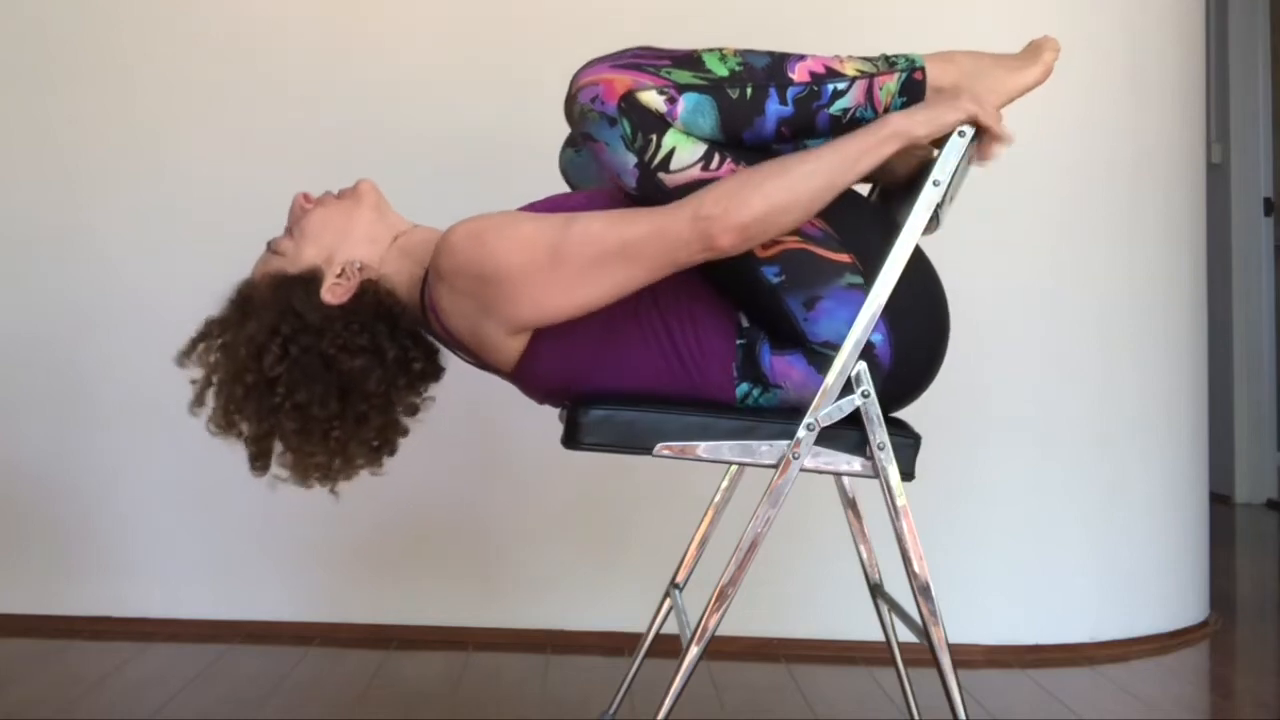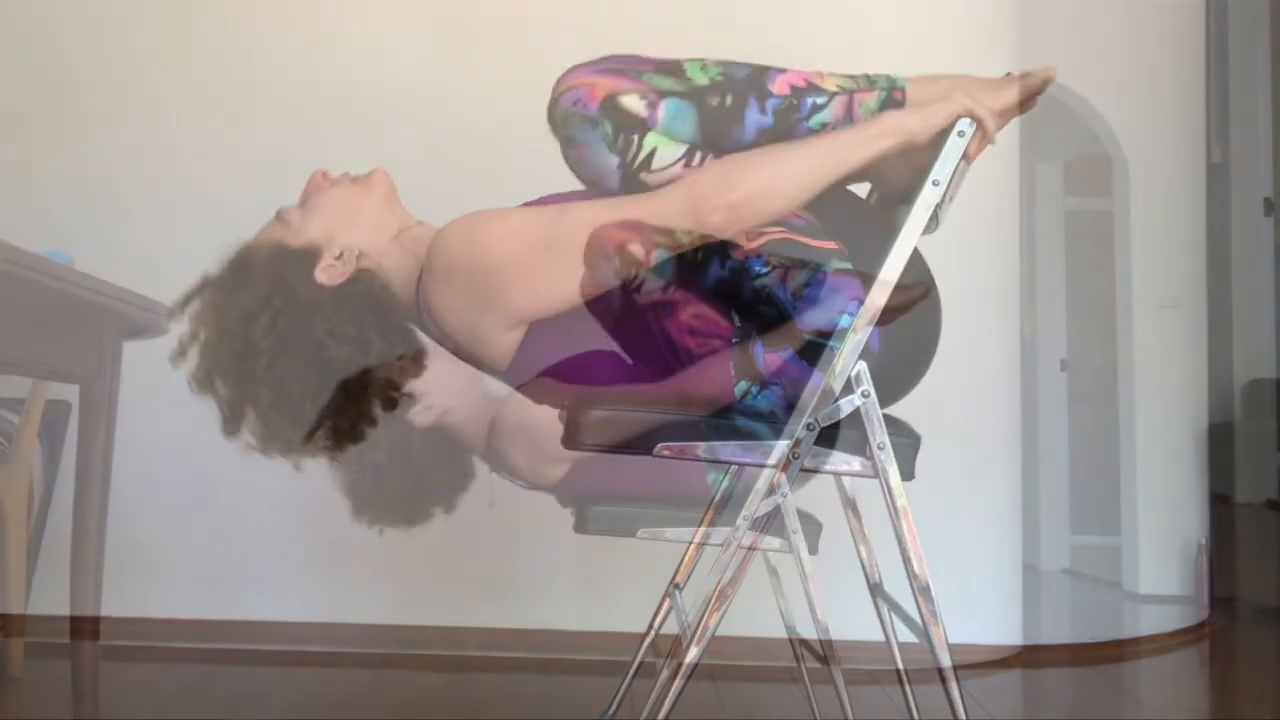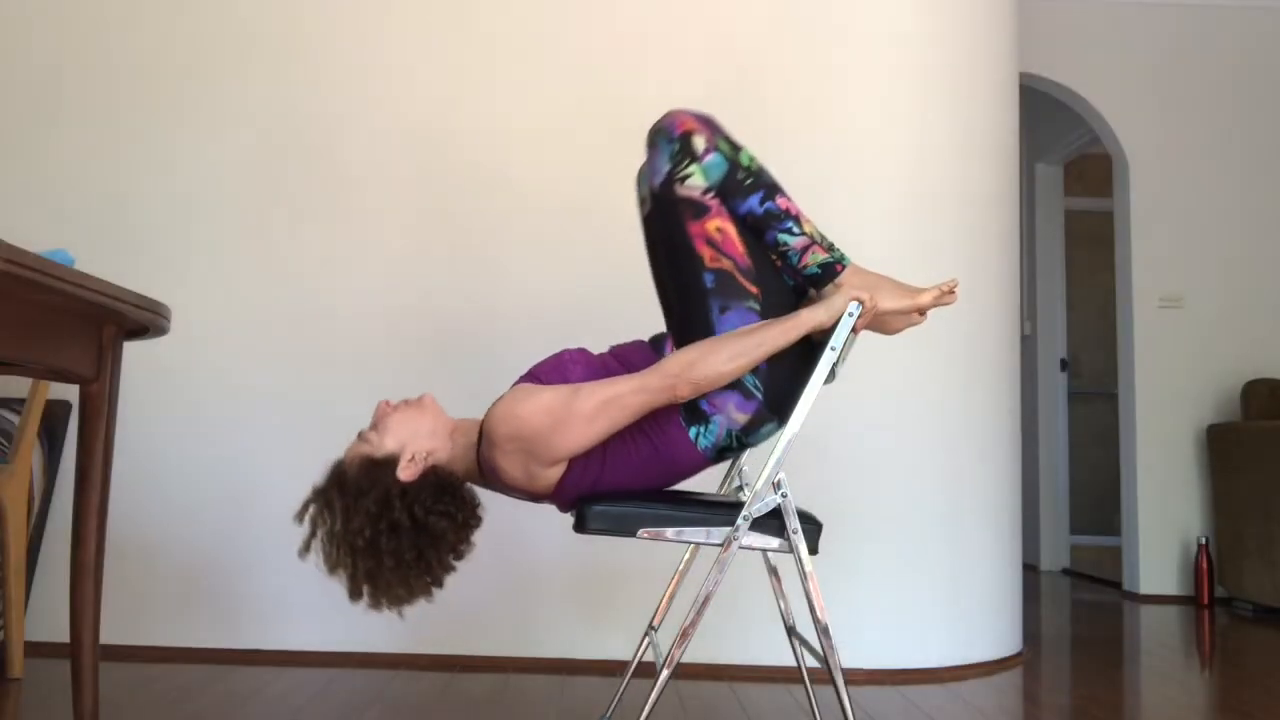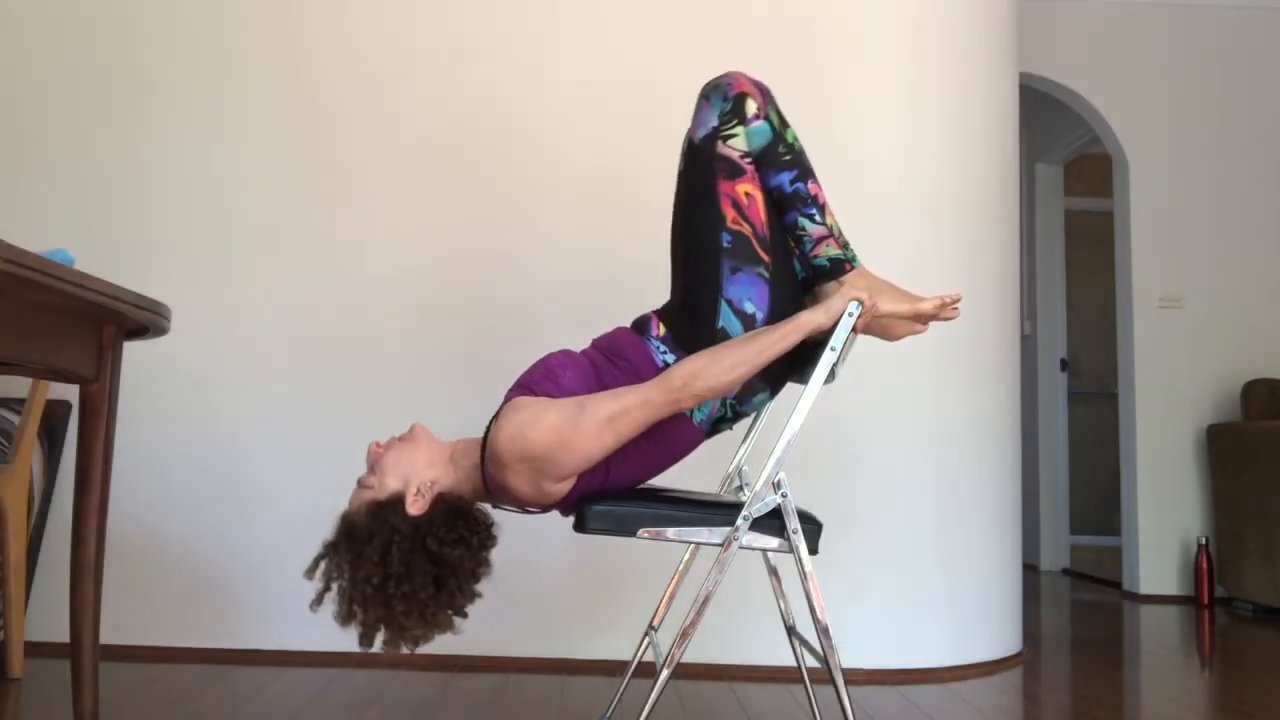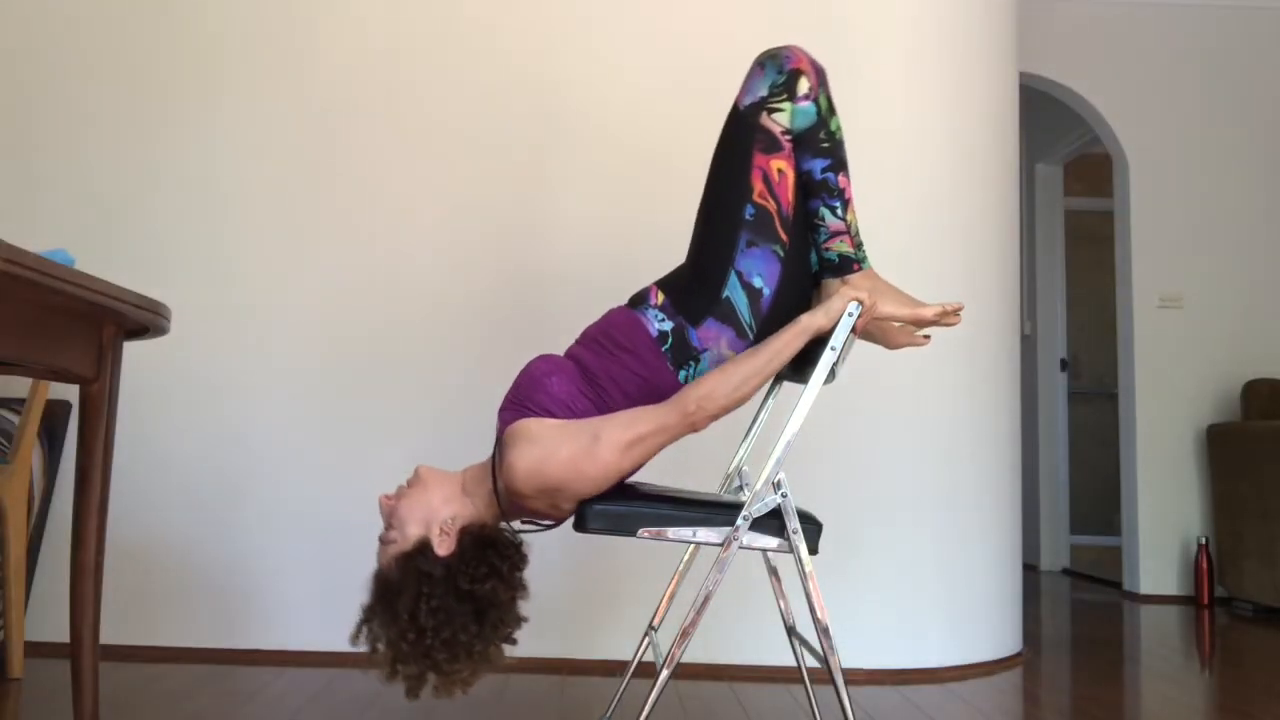
dt=1s
person 1, frame 1
left shoulder: (458, 283)
right shoulder: (474, 263)
left elbow: (677, 224)
right elbow: (711, 227)
right wrist: (905, 126)
left hip: (774, 337)
right hip: (835, 345)
left knee: (598, 146)
right knee: (616, 89)
right ankle: (933, 83)
person 1, frame 2
right shoulder: (471, 259)
right elbow: (699, 210)
right wrist: (902, 125)
right hip: (815, 353)
right knee: (597, 104)
right ankle: (911, 111)
person 1, frame 3
left shoulder: (496, 450)
right elbow: (670, 384)
right wrist: (813, 317)
left hip: (719, 399)
right hip: (739, 393)
left knee: (673, 164)
right knee: (682, 138)
left ankle: (837, 290)
right ankle: (845, 290)
person 1, frame 4
left shoulder: (503, 465)
right shoulder: (520, 447)
right elbow: (677, 393)
right wrist: (815, 317)
left hip: (685, 347)
right hip: (720, 343)
right knee: (733, 98)
left ankle: (839, 290)
right ankle: (845, 290)
person 1, frame 5
left shoulder: (515, 474)
right shoulder: (528, 469)
right elbow: (687, 412)
right wrist: (816, 320)
left hip: (688, 335)
right hip: (708, 333)
right knee: (787, 72)
left ankle: (841, 292)
right ankle: (846, 287)
